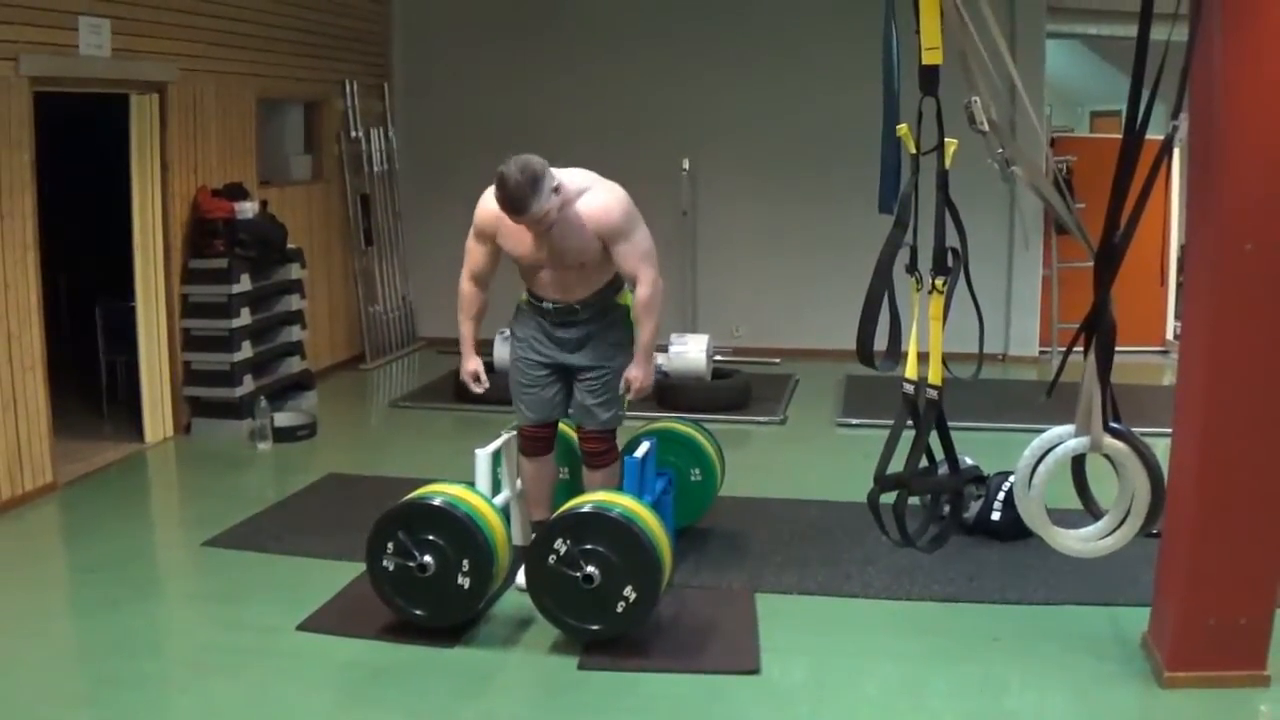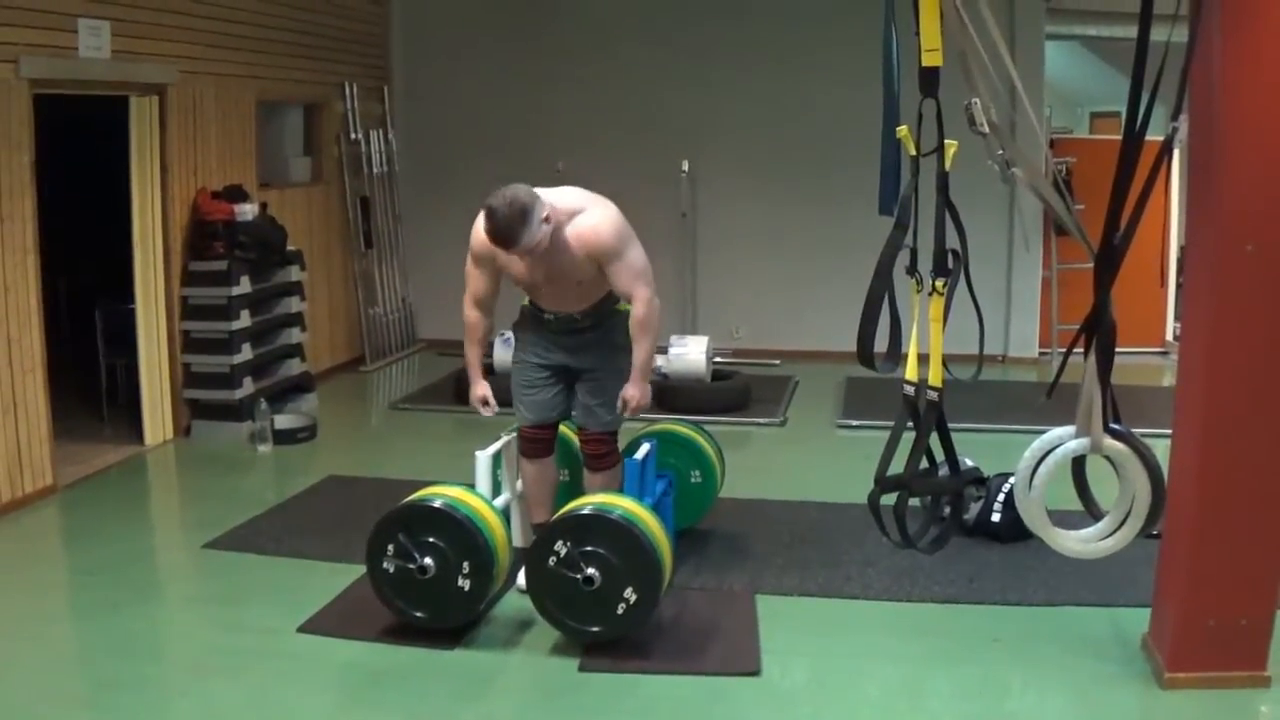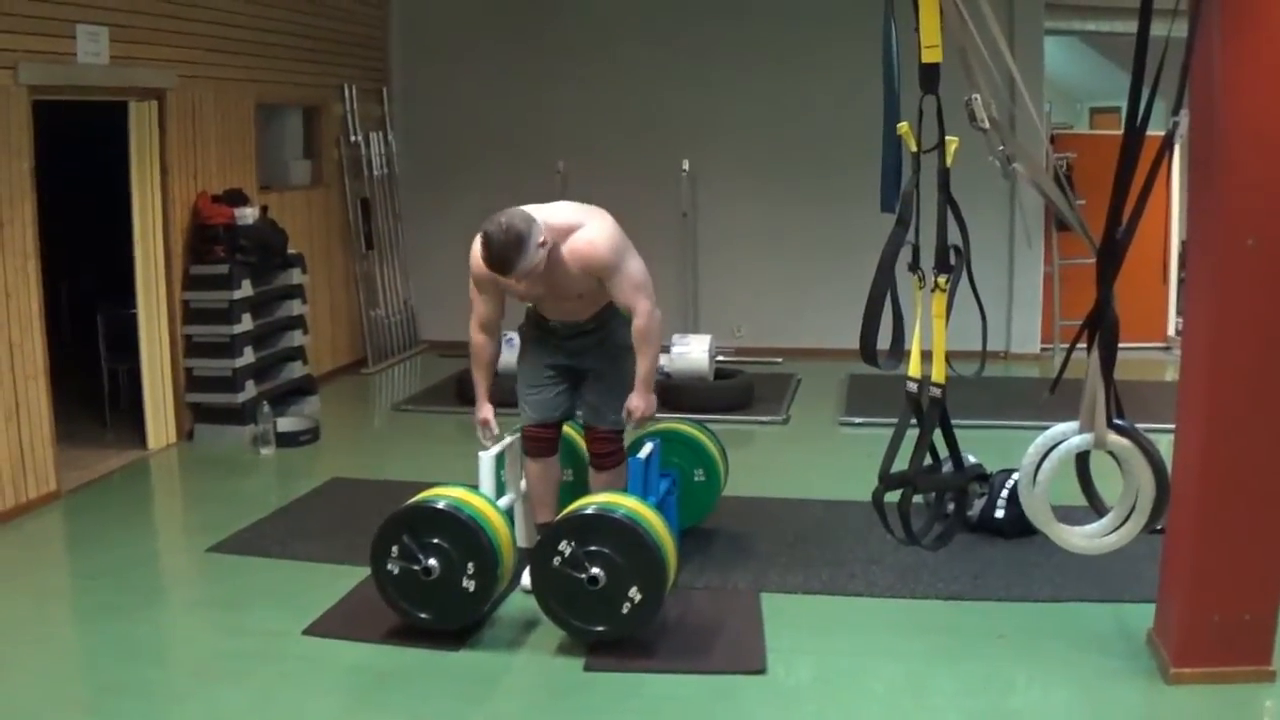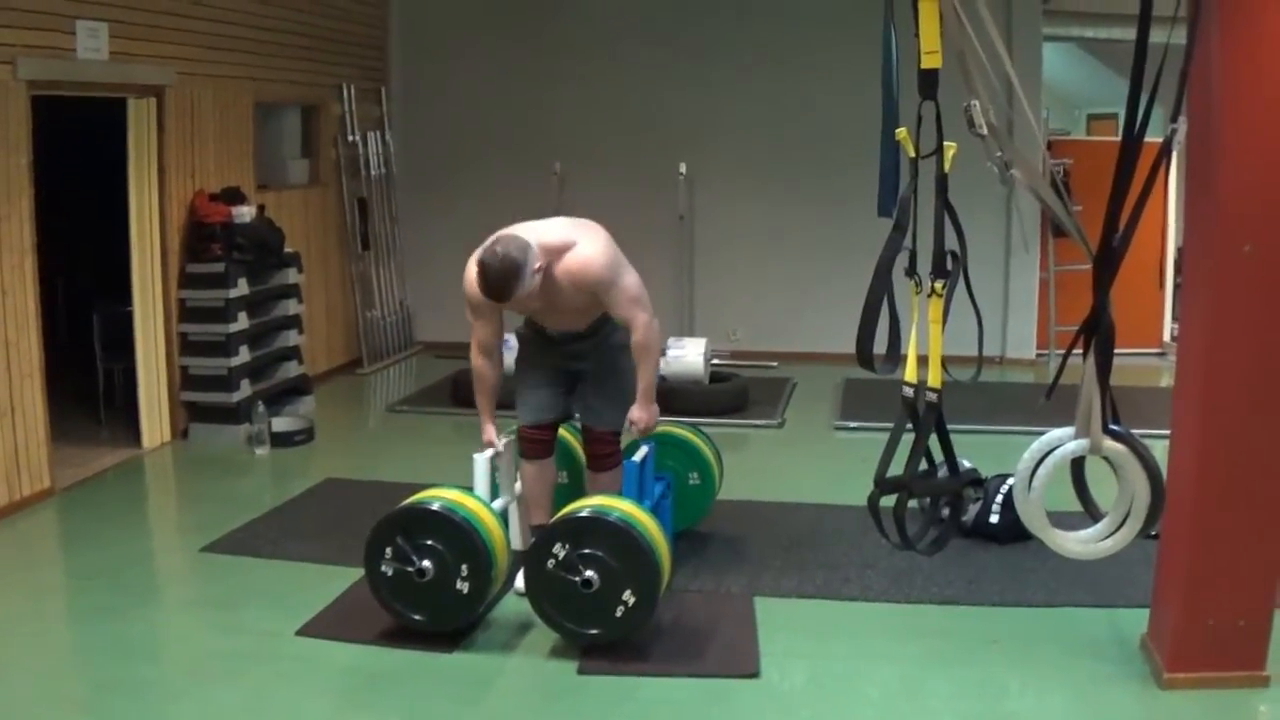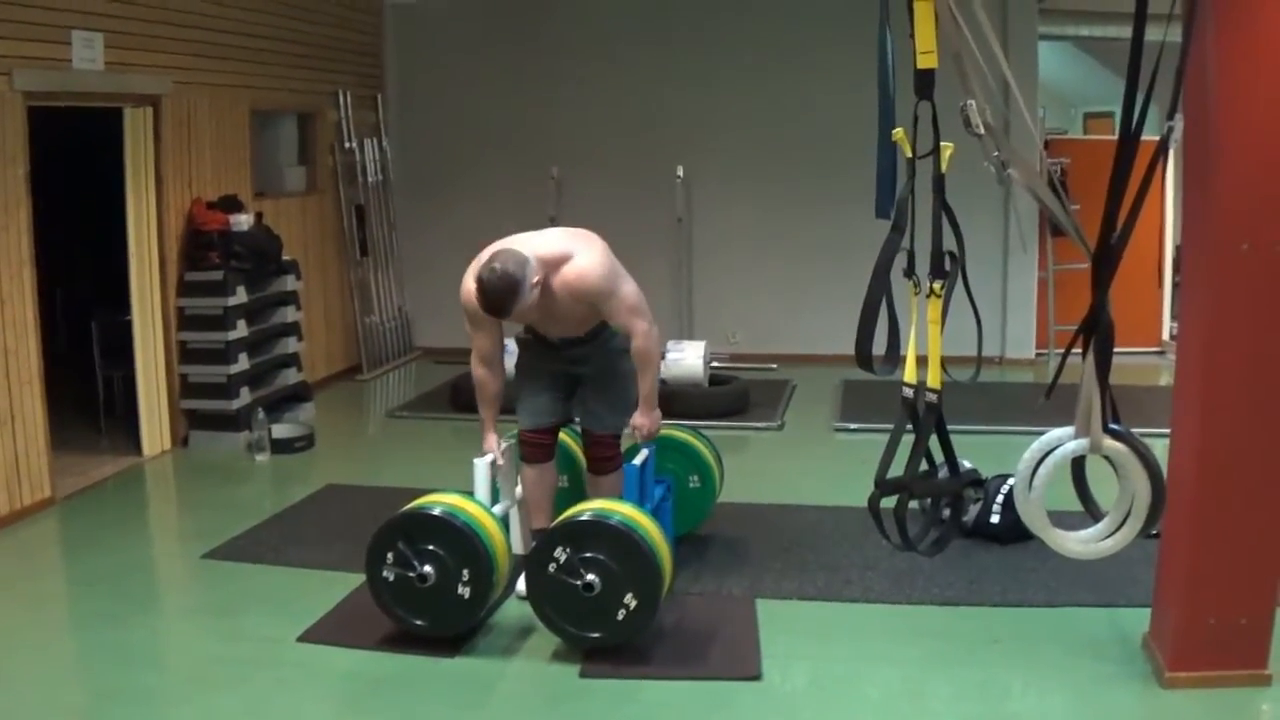
dt=0.2s
person 1, frame 1
left shoulder: (606, 204)
right shoulder: (490, 210)
left elbow: (647, 280)
right elbow: (473, 281)
left wrist: (643, 358)
right wrist: (468, 350)
left hip: (600, 323)
right hip: (535, 322)
left knee: (596, 437)
right knee: (533, 433)
person 1, frame 2
left shoulder: (598, 225)
right shoulder: (485, 234)
left elbow: (644, 299)
right elbow: (478, 306)
left wrist: (639, 377)
right wrist: (476, 375)
left hip: (602, 328)
right hip: (538, 329)
left knee: (598, 438)
right knee: (533, 433)
person 1, frame 3
left shoulder: (595, 240)
right shoulder: (484, 255)
left elbow: (645, 310)
right elbow: (484, 329)
left wrist: (644, 388)
right wrist: (482, 399)
left hip: (607, 331)
right hip: (544, 333)
left knee: (603, 438)
right knee: (537, 434)
person 1, frame 4
left shoulder: (589, 257)
right shoulder: (479, 276)
left elbow: (644, 322)
right elbow: (485, 352)
left wrist: (645, 400)
right wrist: (486, 419)
left hip: (604, 337)
right hip: (542, 339)
left knee: (600, 438)
right knee: (533, 434)
person 1, frame 5
left shoulder: (587, 268)
right shoulder: (476, 287)
left elbow: (644, 330)
right elbow: (486, 362)
left wrist: (647, 406)
right wrist: (489, 429)
left hip: (603, 341)
right hip: (541, 345)
left knee: (601, 442)
right knee: (533, 439)
